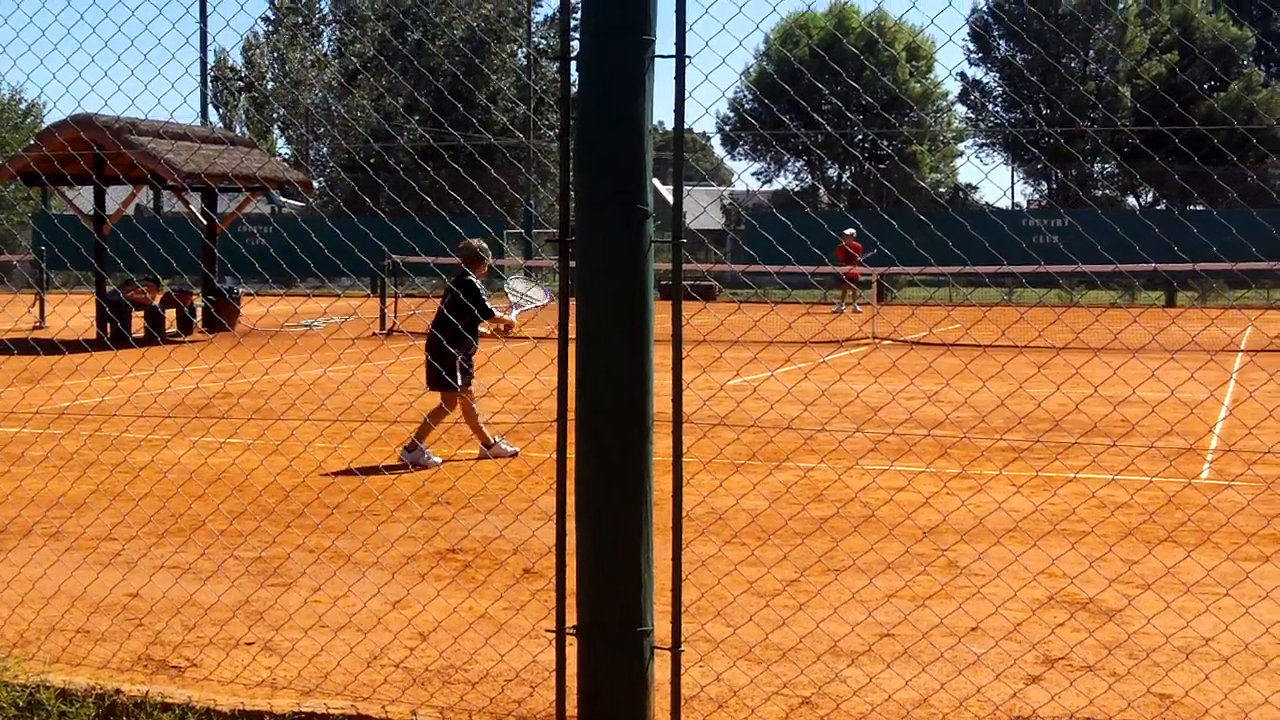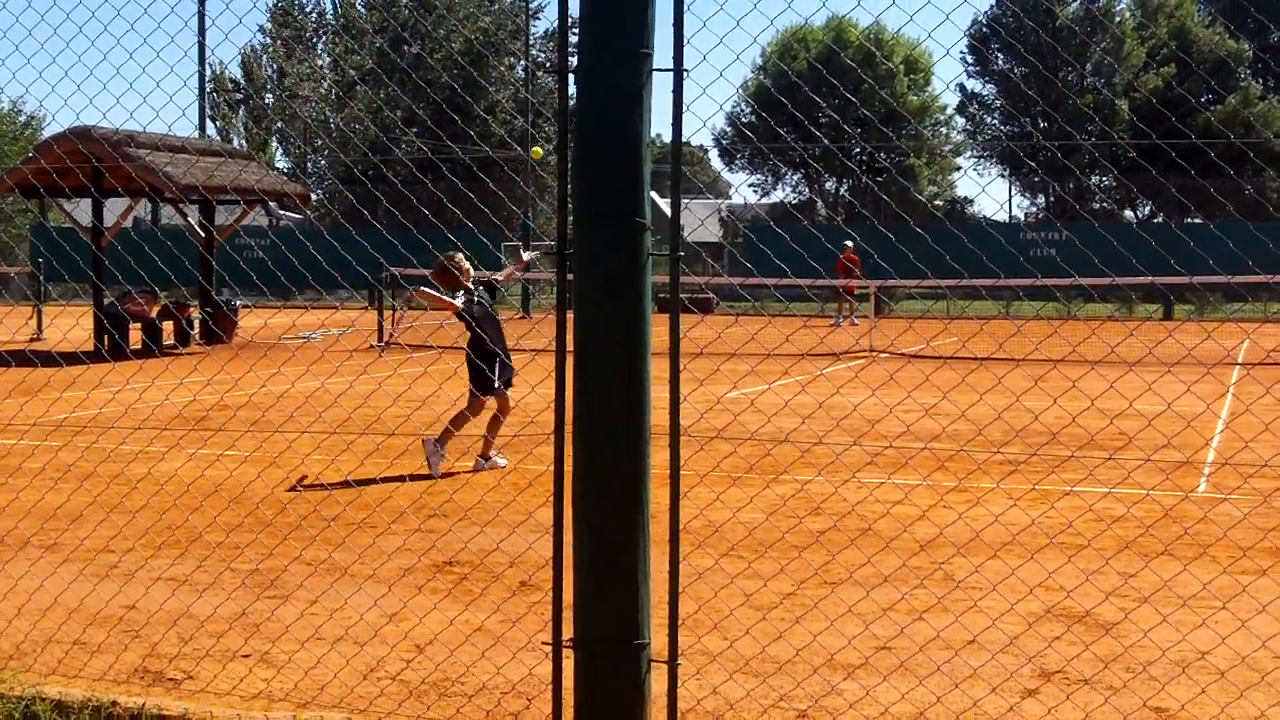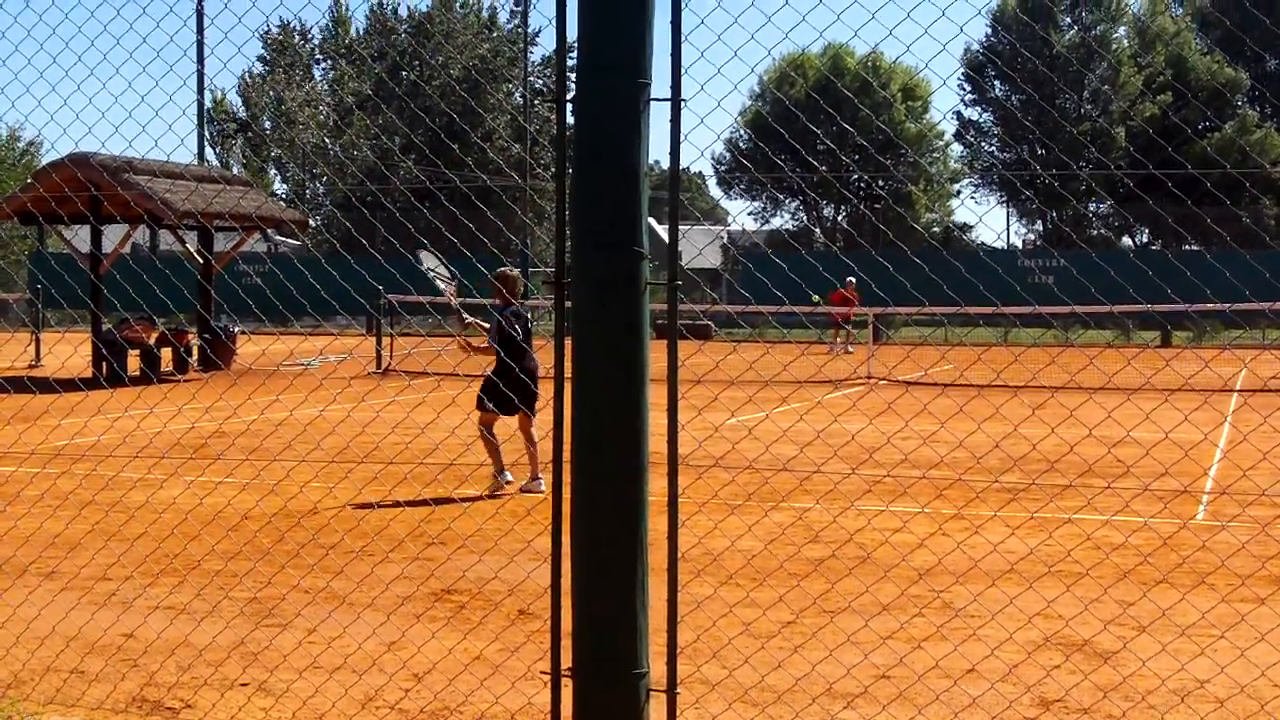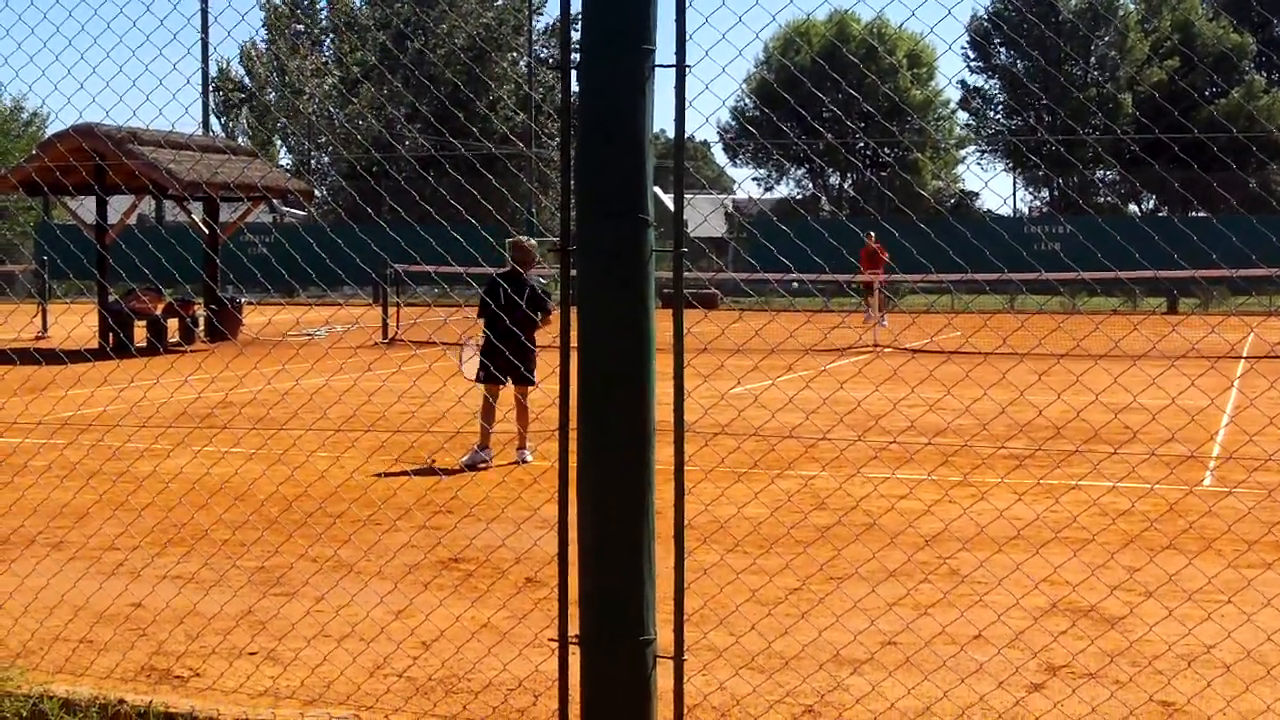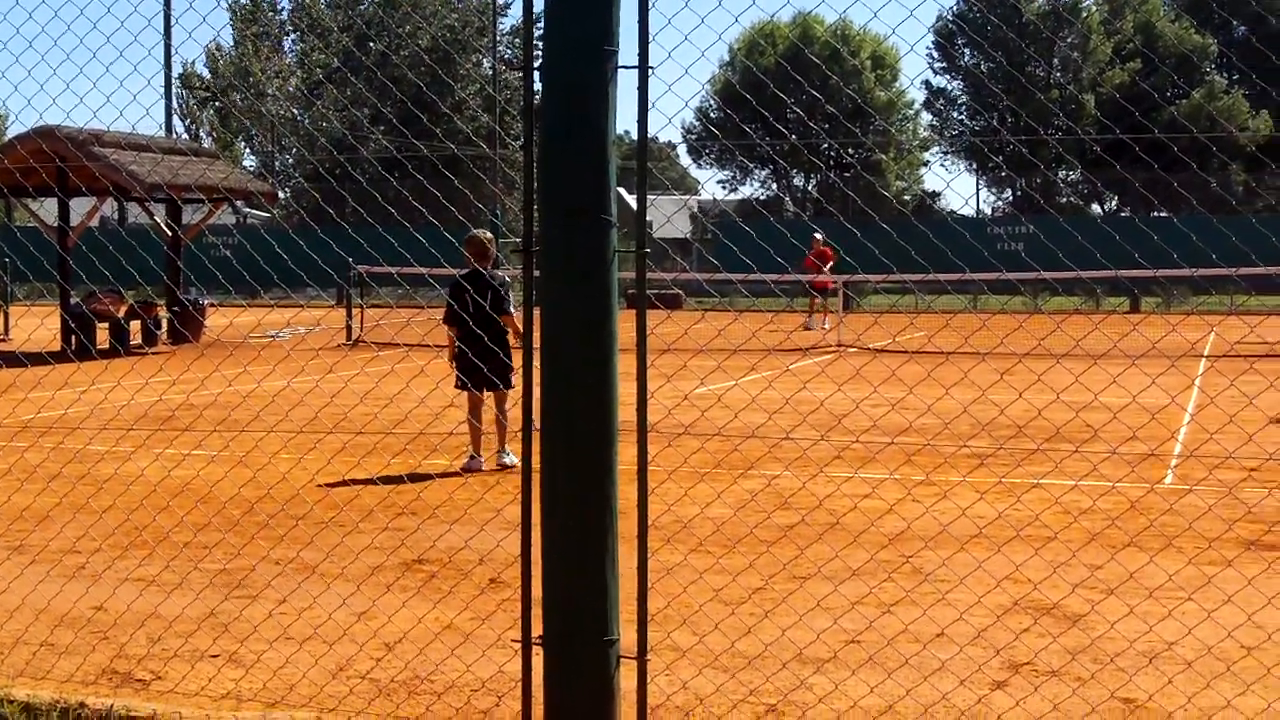
dt=1s
person 1, frame 1
left shoulder: (459, 282)
right shoulder: (471, 284)
right elbow: (490, 316)
left wrist: (483, 331)
right wrist: (509, 321)
left hip: (446, 348)
right hip: (450, 350)
left knee: (466, 398)
right knee: (449, 402)
left ankle: (489, 444)
right ankle: (413, 448)
person 1, frame 2
left shoulder: (479, 288)
right shoulder: (463, 295)
left elbow: (499, 279)
right elbow: (456, 306)
left wrist: (521, 263)
right wrist: (428, 294)
left hip: (496, 355)
right hip: (483, 356)
left knee: (503, 406)
right knee: (475, 406)
left ankle: (486, 455)
right ankle: (438, 444)
person 1, frame 3
left shoulder: (503, 313)
right shoulder: (523, 312)
left elbow: (496, 348)
left wrist: (472, 347)
right wrist: (476, 322)
left hip: (506, 374)
right hip: (528, 374)
left knee: (486, 424)
right knee: (527, 426)
left ankle: (501, 473)
right ankle: (536, 478)
person 1, frame 4
left shoulder: (495, 280)
right shoulder: (535, 285)
left elbow: (484, 315)
right elbow: (546, 317)
right wrist: (528, 328)
left hip: (494, 345)
right hip: (522, 347)
left knee: (490, 397)
right knee: (521, 398)
left ankle: (483, 448)
right ankle: (523, 449)
person 1, frame 5
left shoulder: (459, 283)
right shoulder: (500, 280)
left elbow: (452, 322)
right elbow: (506, 315)
left wrist: (452, 349)
right wrist: (518, 333)
left hip: (468, 349)
right hip: (496, 348)
left knee: (474, 403)
right knee: (500, 402)
left ankle: (476, 456)
right ankle: (503, 452)
